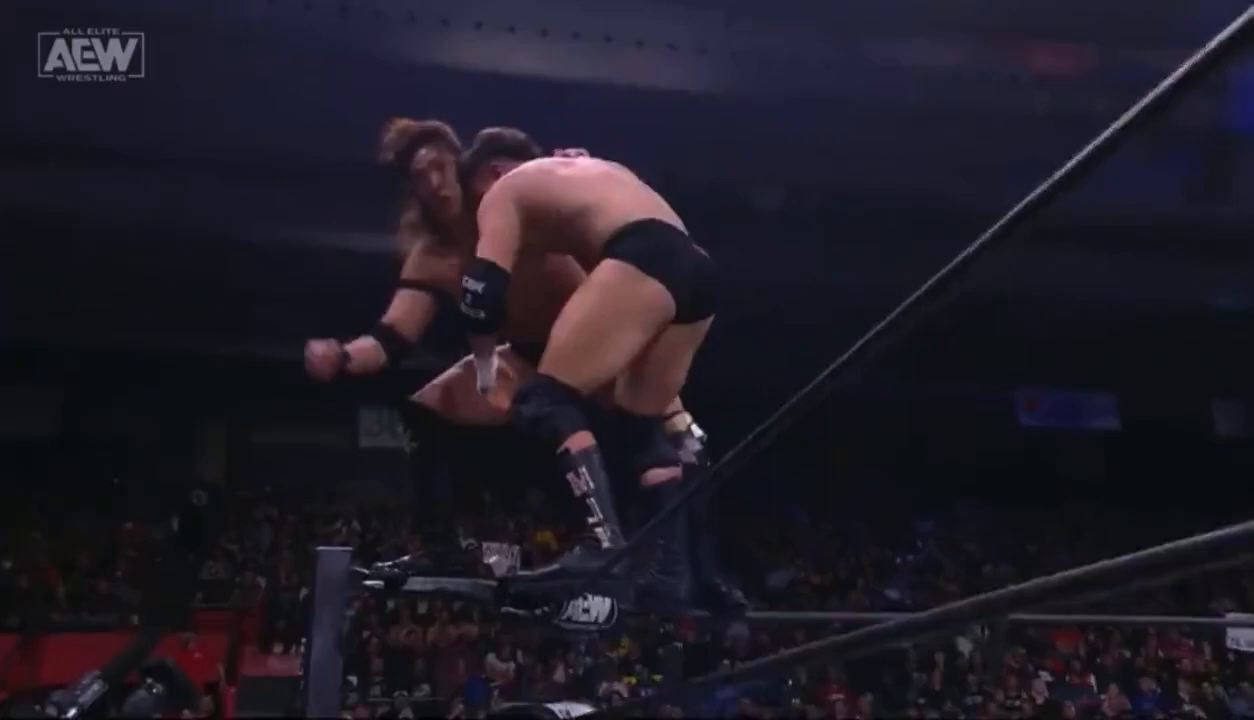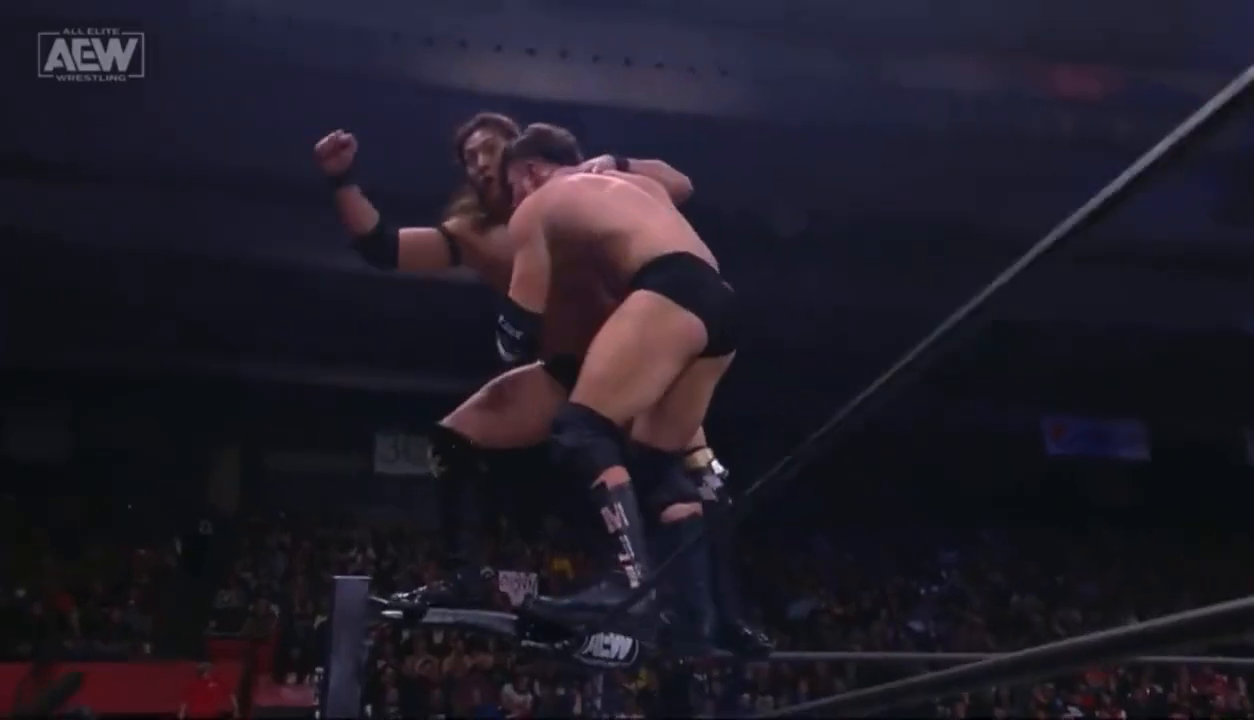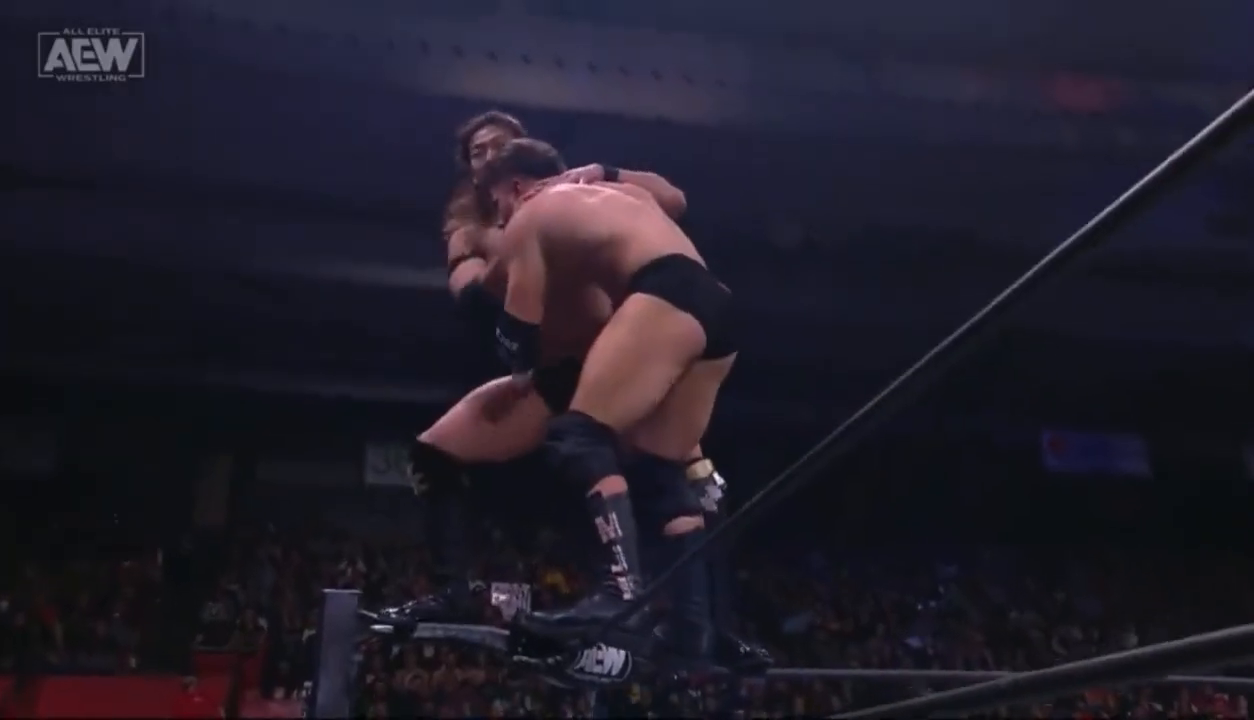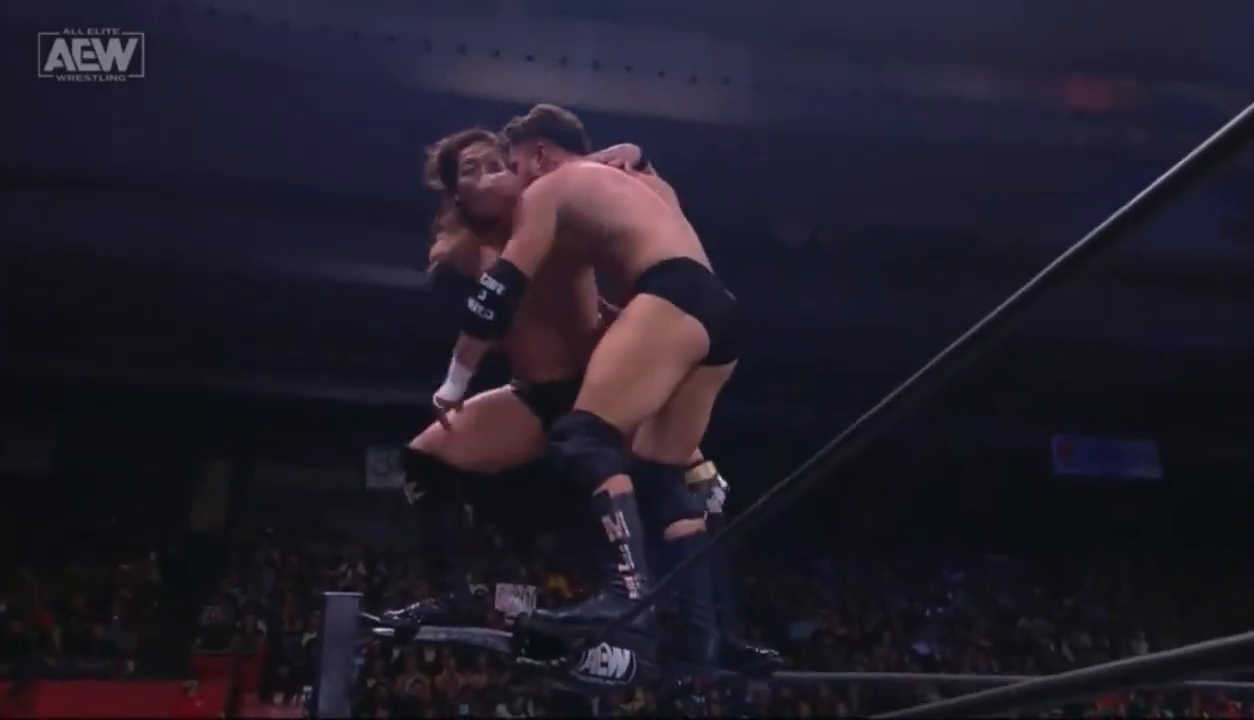
dt=0.5s
person 1, frame 1
right shoulder: (432, 255)
right elbow: (392, 339)
right wrist: (340, 356)
right hip: (532, 354)
left knee: (678, 437)
right knee: (424, 416)
left ankle: (703, 575)
right ankle: (444, 549)
person 1, frame 2
right shoulder: (474, 236)
left elbow: (680, 187)
right elbow: (382, 247)
left wrist: (615, 165)
right wrist: (342, 180)
right hip: (563, 370)
left knee: (699, 472)
right knee: (451, 442)
left ankle: (725, 613)
right ankle: (467, 576)
person 1, frame 3
right shoulder: (470, 236)
left elbow: (673, 201)
right elbow: (475, 307)
left wrist: (603, 173)
right hip: (542, 379)
left knee: (687, 485)
right knee: (431, 455)
left ankle: (714, 629)
right ankle: (453, 591)
person 1, frame 4
right shoulder: (456, 246)
right elbow: (451, 286)
left wrist: (630, 157)
right wrist: (474, 224)
right hip: (533, 399)
right knee: (425, 460)
right ankle: (454, 597)
person 2, frame 1
left shoulder: (506, 192)
right shoulder: (597, 168)
left elbow: (484, 288)
left wrist: (485, 371)
left hip: (643, 260)
right hip: (696, 270)
left knee: (545, 401)
right knee: (644, 429)
left ankle: (606, 548)
right ankle: (667, 571)
person 2, frame 2
left shoulder: (536, 210)
right shoulder: (633, 184)
left elbow: (521, 326)
left wrist: (512, 348)
left hip: (672, 295)
right hip: (718, 304)
left knee: (580, 431)
right knee: (657, 463)
left ankle: (633, 584)
right ankle: (691, 608)
person 2, frame 3
left shoulder: (527, 222)
right shoulder: (618, 193)
left elbow: (520, 335)
left wrist: (524, 374)
left hip: (669, 297)
right hip: (715, 307)
left knee: (577, 439)
right knee: (662, 473)
left ankle: (623, 595)
right ankle: (691, 622)
person 2, frame 4
left shoulder: (549, 190)
right shoulder: (628, 184)
left elbow: (501, 290)
left wrist: (455, 382)
left hip: (672, 301)
right hip: (717, 311)
left knee: (582, 438)
right knee: (662, 474)
left ankle: (628, 596)
right ankle: (696, 628)
